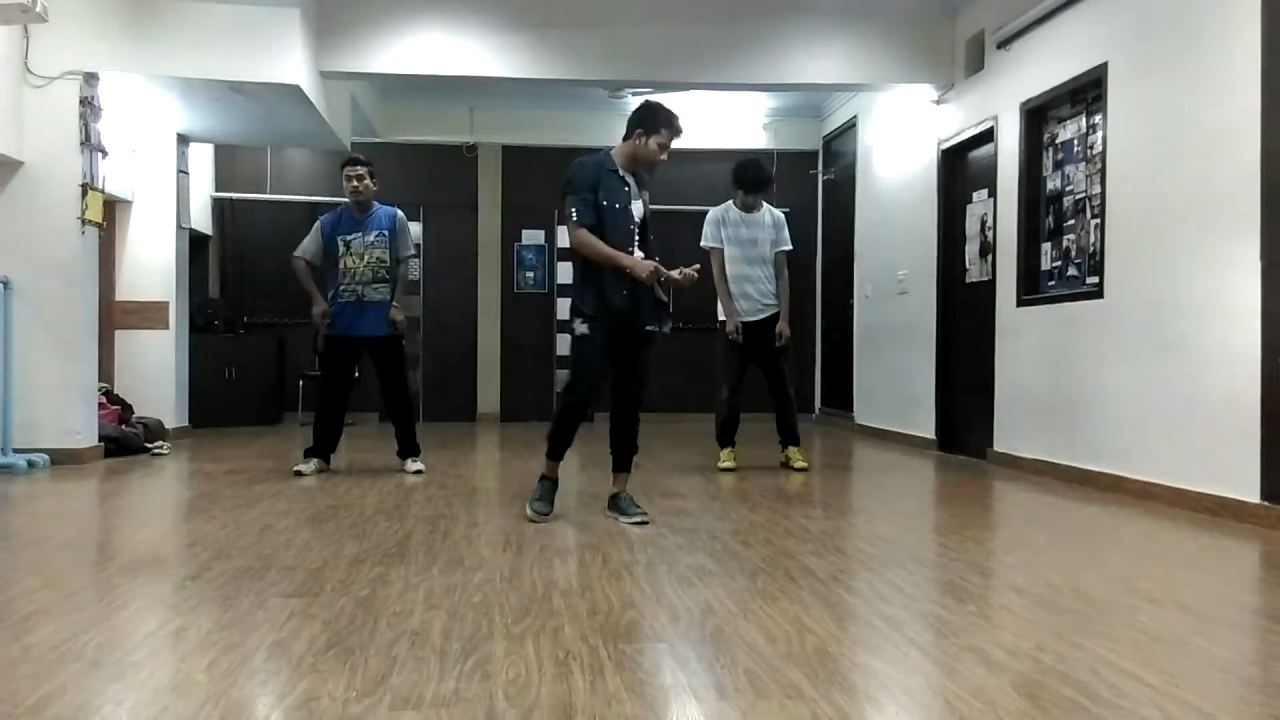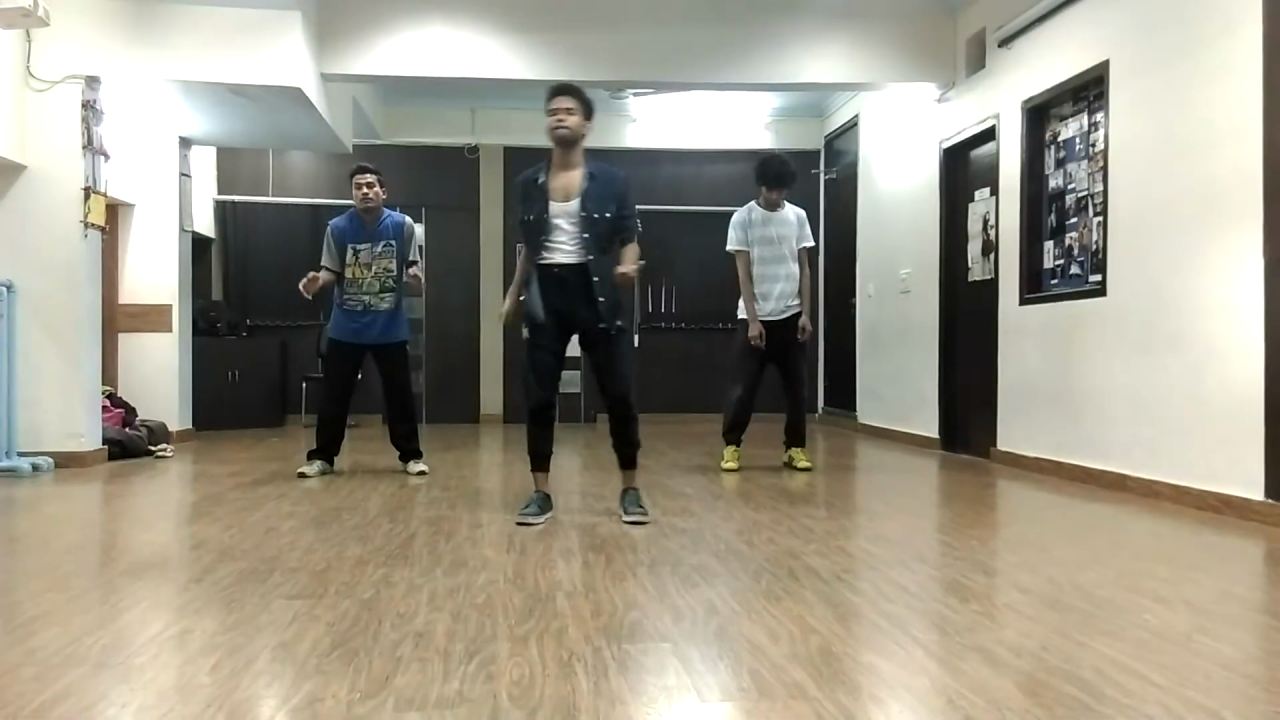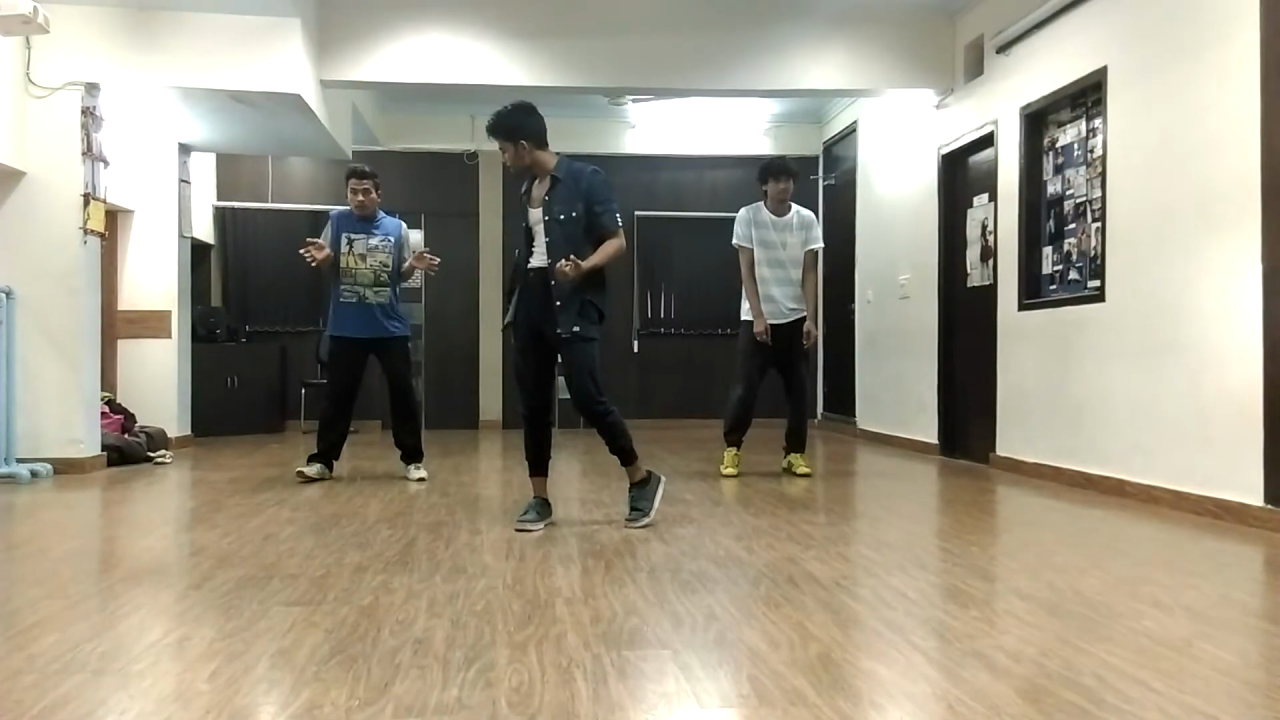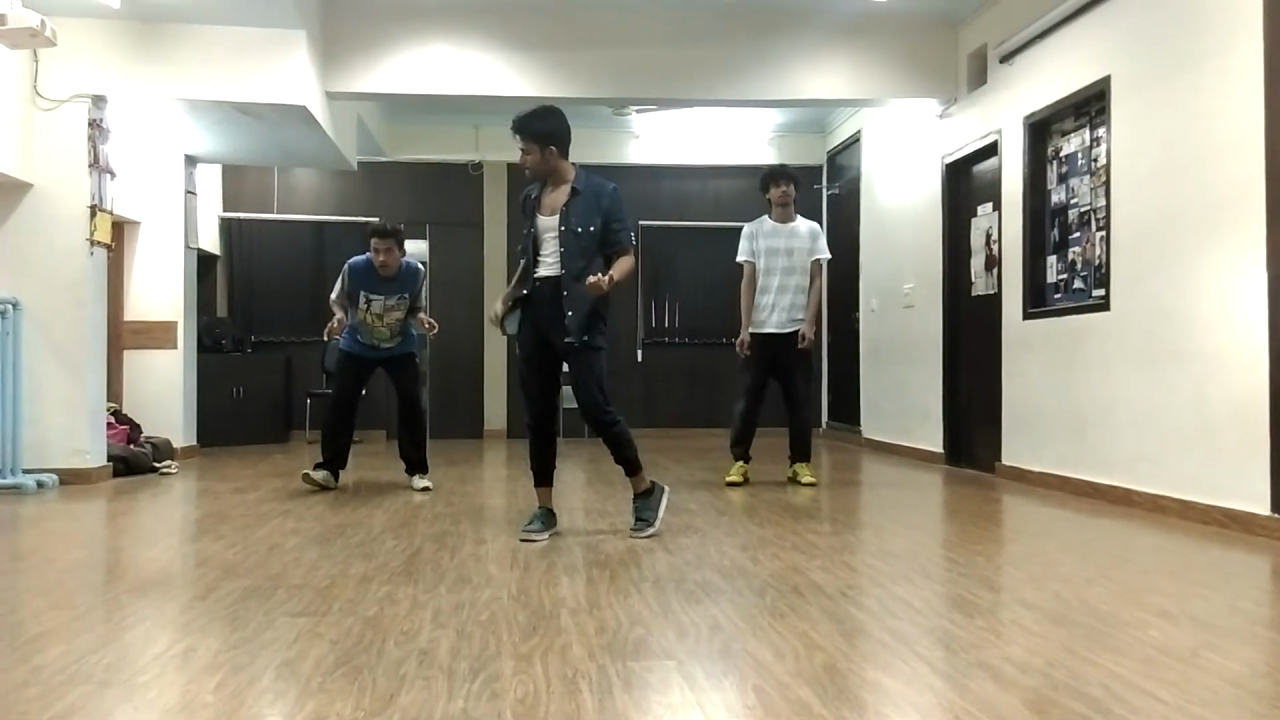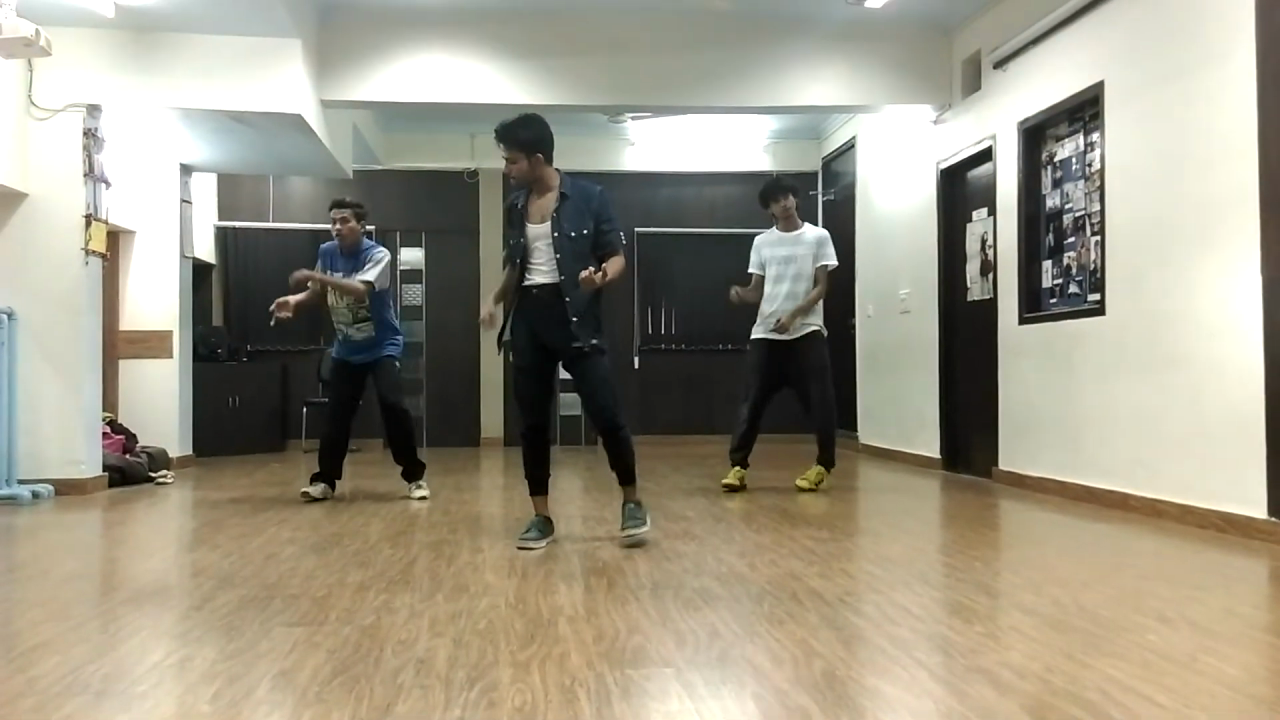
dt=0.7s
person 1, frame 1
left shoulder: (641, 187)
right shoulder: (589, 171)
right elbow: (579, 235)
left wrist: (666, 275)
right wrist: (629, 264)
left hip: (636, 303)
right hip: (597, 299)
left knee: (629, 398)
right knee: (583, 390)
left ankle: (619, 493)
right ankle: (548, 479)
person 1, frame 2
left shoulder: (610, 181)
right shoulder: (529, 183)
left elbow: (628, 239)
left wrist: (627, 266)
right wrist: (514, 293)
left hip: (595, 294)
right hip: (546, 295)
left knee: (618, 393)
right knee: (539, 397)
left ankle: (629, 489)
right ankle: (541, 494)
person 1, frame 3
left shoulder: (585, 179)
right shoulder: (527, 190)
left elbow: (616, 240)
left wrist: (582, 267)
right wrist: (513, 298)
left hip: (572, 301)
right hip: (531, 300)
left knee: (587, 396)
right knee: (533, 403)
left ankle: (642, 479)
right ankle: (540, 499)
person 1, frame 4
left shoulder: (601, 193)
right shoulder: (531, 197)
left elbow: (626, 256)
left wrist: (608, 280)
right wrist: (507, 298)
left hip: (578, 311)
right hip: (535, 310)
left knee: (594, 406)
right knee: (538, 413)
left ankle: (646, 490)
right ankle: (544, 509)
person 1, frame 5
left shoulder: (589, 198)
right shoulder: (514, 205)
left elbow: (617, 256)
left wrist: (600, 277)
right wrist: (495, 299)
left hip: (575, 315)
right hip: (529, 316)
left knee: (604, 411)
right knee: (533, 421)
left ankle: (632, 500)
right ankle: (541, 517)
person 2, frame 1
left shoulder: (776, 219)
right shoulder: (717, 217)
left elbow: (781, 271)
right elbow: (718, 270)
left wrist: (784, 318)
right wrist: (730, 314)
left hip: (770, 315)
right hip: (735, 316)
left knee: (781, 384)
right knee: (731, 385)
left ankle: (790, 447)
right ankle: (726, 448)
person 2, frame 2
left shoulder: (798, 217)
right shoulder: (742, 219)
left elbow: (804, 269)
right elbow: (743, 273)
left wrist: (805, 313)
right wrist: (753, 320)
left hip: (791, 316)
right hip: (755, 317)
left knee: (796, 385)
right knee: (744, 385)
left ankle: (795, 448)
right ankle: (731, 446)
person 2, frame 3
left shoulder: (806, 219)
right shoulder: (747, 217)
left elbow: (809, 273)
right elbow: (747, 271)
left wrist: (810, 319)
right wrist: (758, 316)
left hip: (794, 319)
right hip: (756, 319)
left knee: (799, 389)
right knee: (745, 387)
left ankle: (795, 453)
right ankle: (731, 450)
person 2, frame 4
left shoulder: (811, 231)
right shoulder: (753, 230)
left elbow: (816, 281)
right elbow: (748, 281)
left wrist: (809, 323)
right wrist: (745, 328)
left hip: (796, 329)
right hip: (761, 329)
left knee: (800, 399)
right knee: (749, 397)
left ankle: (800, 463)
right ankle: (740, 462)
person 2, frame 5
left shoulder: (818, 237)
right shoulder: (761, 242)
left elbow: (821, 287)
right elbow: (757, 291)
left wrist: (792, 315)
right wrist: (740, 292)
left hip: (806, 332)
right hip: (765, 334)
left knee: (820, 400)
right knee: (752, 402)
left ankle: (824, 464)
right ankle: (738, 467)
person 3, frame 1
left shoulder: (394, 219)
right shoulder: (329, 223)
left elbow: (404, 265)
right elbow: (300, 261)
left wrist: (398, 303)
right wrist: (317, 301)
left hip: (384, 323)
right hip: (340, 324)
left knee: (397, 391)
right knee: (331, 392)
left ankle: (410, 454)
right ankle: (319, 455)
person 3, frame 2
left shoulder: (402, 225)
right shoulder: (338, 228)
left elbow: (411, 263)
right elbow: (332, 271)
left wrist: (413, 273)
right wrist: (318, 281)
left hip: (391, 328)
right hip: (346, 328)
left knee: (400, 394)
right knee: (334, 395)
left ankle: (411, 455)
right ankle: (323, 456)
person 3, frame 3
left shoulder: (396, 228)
right shoulder: (337, 220)
left elbow: (402, 274)
right elbow: (327, 262)
left wrist: (414, 265)
right wrist: (322, 257)
left hip: (390, 325)
right hip: (346, 327)
left knee: (402, 389)
right knee: (339, 392)
left ankle: (413, 460)
right ankle: (323, 461)
person 3, frame 4
left shoulder: (415, 273)
right shoulder: (354, 268)
left elbow: (416, 308)
right elbow: (338, 300)
left wrist: (422, 319)
right wrist: (339, 317)
left hip: (400, 347)
right hip: (357, 346)
left knee: (411, 401)
right knee: (341, 401)
left ankle: (417, 470)
right ankle: (329, 469)
person 3, frame 5
left shoulder: (379, 255)
right shoulder: (326, 252)
left elbow: (361, 289)
right elbow: (317, 291)
left wrist: (318, 276)
right wrist: (294, 299)
left hip: (382, 347)
right hip: (345, 350)
left knee: (392, 405)
right knee: (337, 413)
left ankle: (414, 476)
right ankle: (325, 480)
